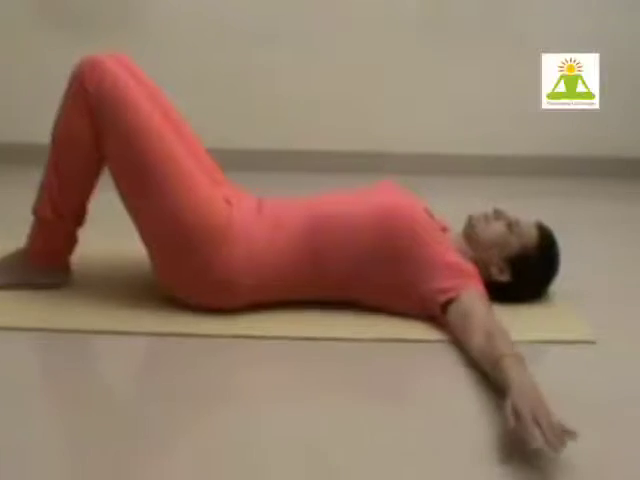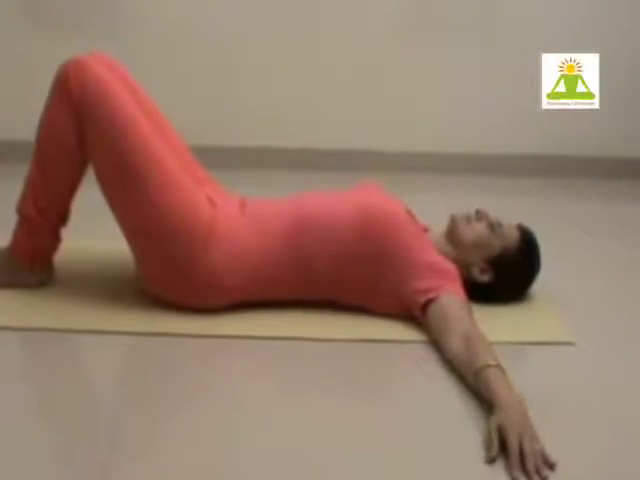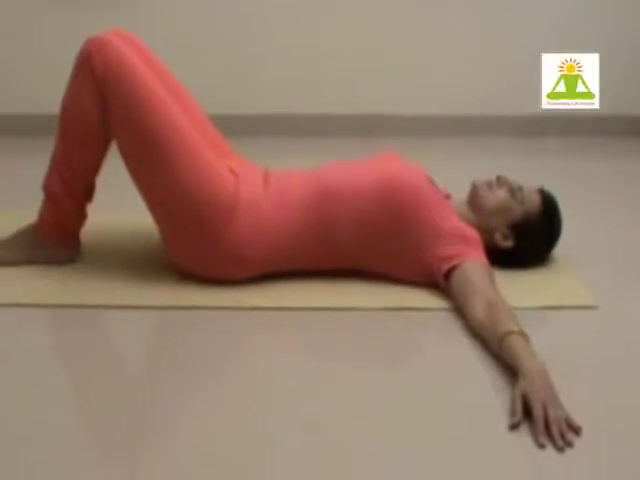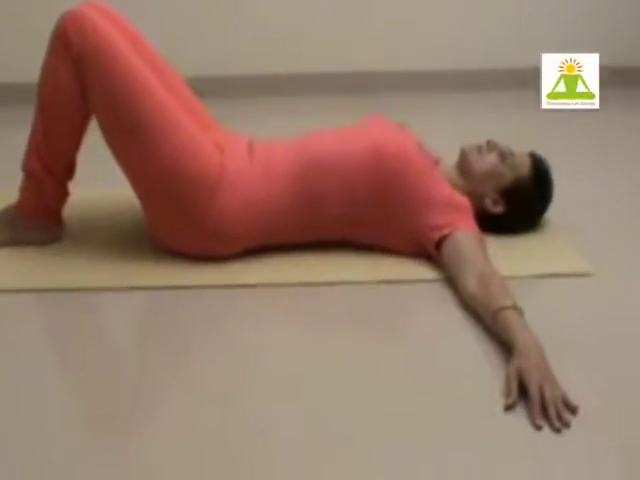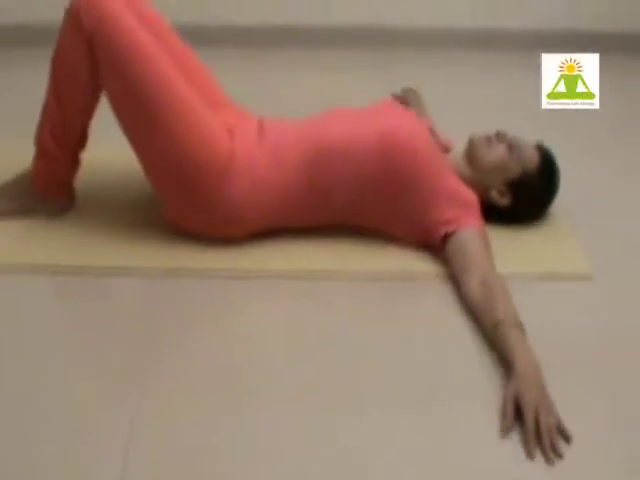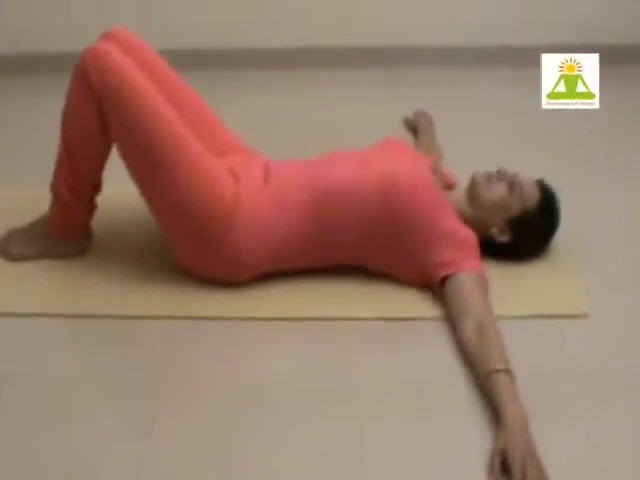
dt=0.5s
person 1, frame 1
left shoulder: (454, 275)
right shoulder: (442, 242)
left elbow: (482, 331)
left wrist: (521, 382)
left hip: (218, 258)
right hip: (240, 218)
left knee: (97, 78)
right knee: (111, 68)
person 1, frame 2
left shoulder: (434, 276)
right shoulder: (416, 243)
left elbow: (461, 337)
left wrist: (507, 401)
left hip: (200, 255)
right hip: (221, 219)
left knee: (83, 78)
right knee: (96, 72)
person 1, frame 3
left shoulder: (456, 243)
right shoulder: (443, 212)
left elbow: (483, 305)
left wrist: (530, 368)
left hip: (225, 228)
right hip: (245, 188)
left knee: (105, 56)
right knee: (116, 47)
left ankle: (53, 235)
right ankle: (58, 229)
person 1, frame 4
left shoulder: (449, 212)
right shoulder: (432, 176)
left elbow: (477, 276)
left wrist: (525, 343)
left hip: (210, 202)
right hip: (230, 161)
person 1, frame 5
left shoulder: (454, 205)
right shoulder: (437, 152)
left elbow: (480, 280)
left wrist: (524, 364)
right wrist: (414, 102)
left hip: (219, 184)
right hip: (241, 135)
left ankle: (48, 184)
right ankle: (51, 177)
person 1, frame 6
left shoulder: (455, 244)
right shoulder: (438, 183)
left elbow: (475, 321)
left wrist: (513, 417)
right wrist: (425, 125)
left hip: (224, 228)
right hip: (244, 177)
left knee: (100, 63)
right knee: (116, 42)
left ankle: (64, 228)
right ankle: (70, 219)
